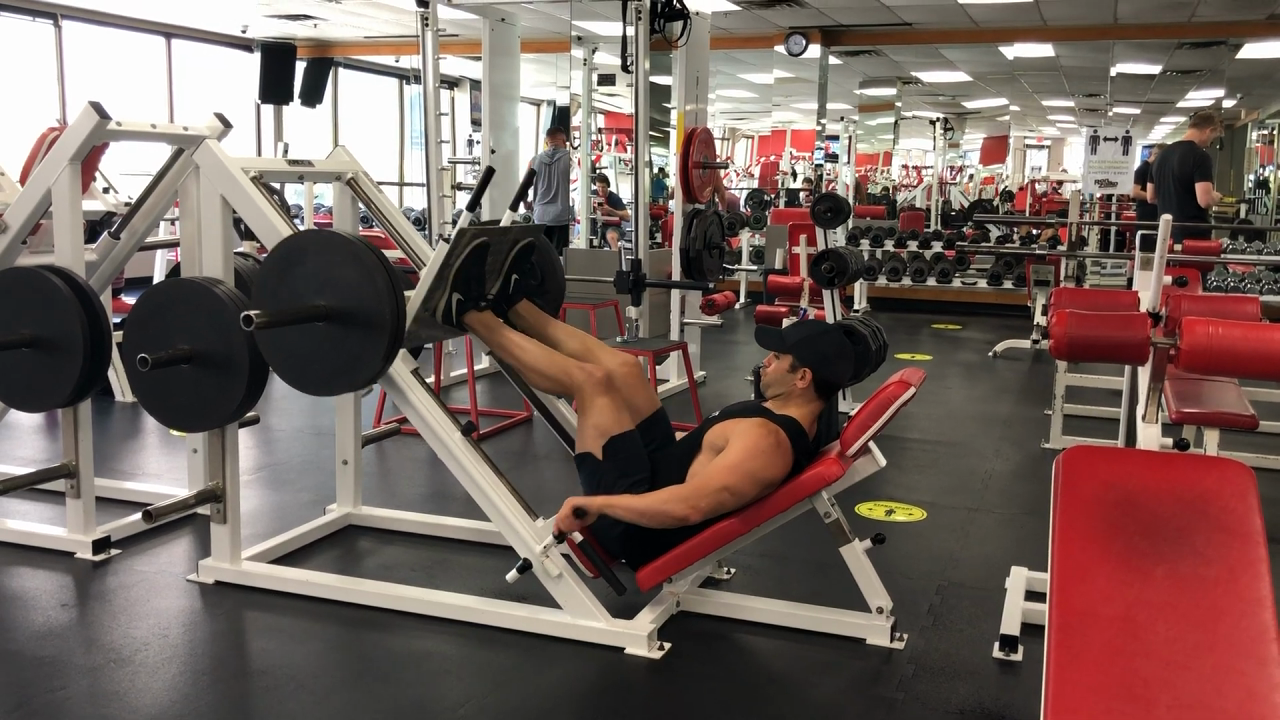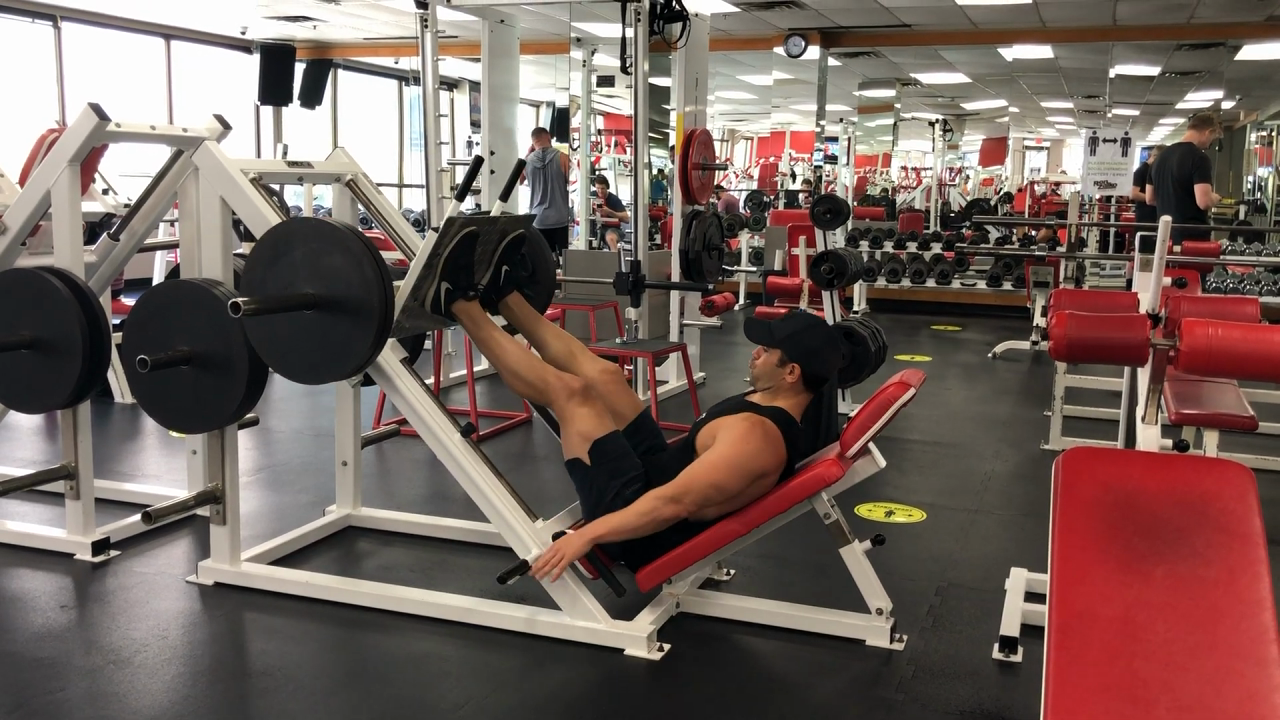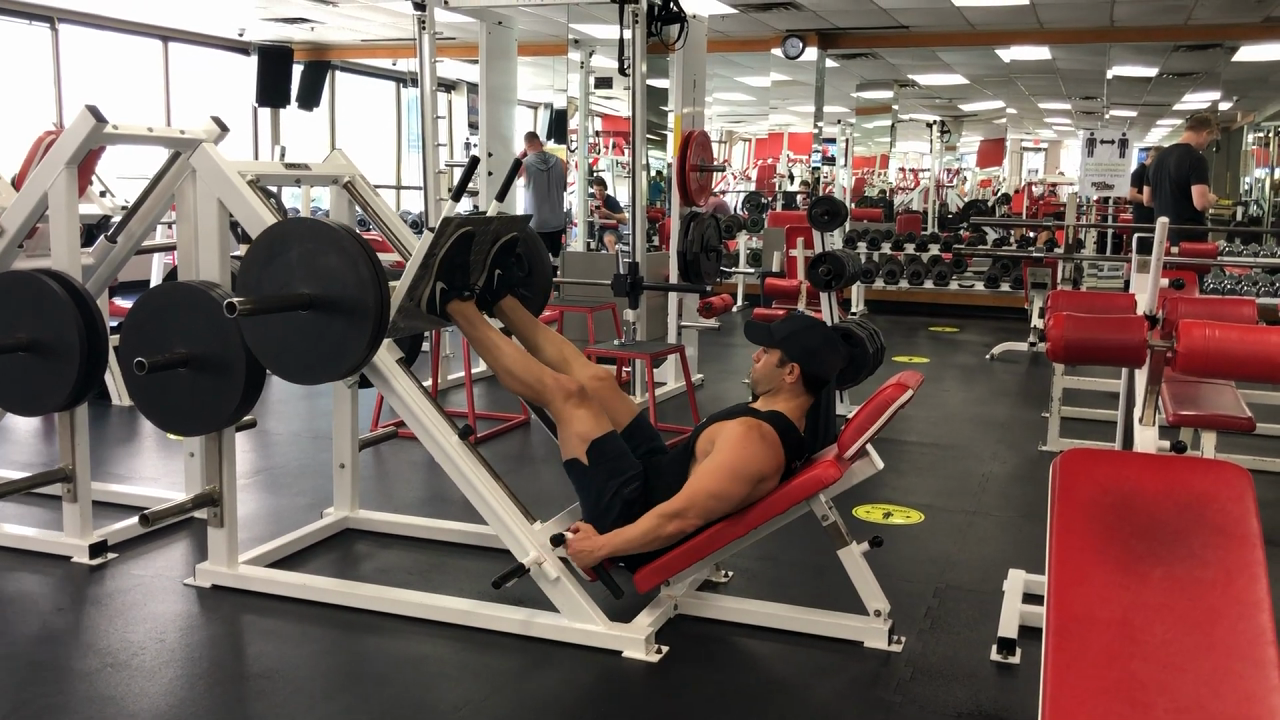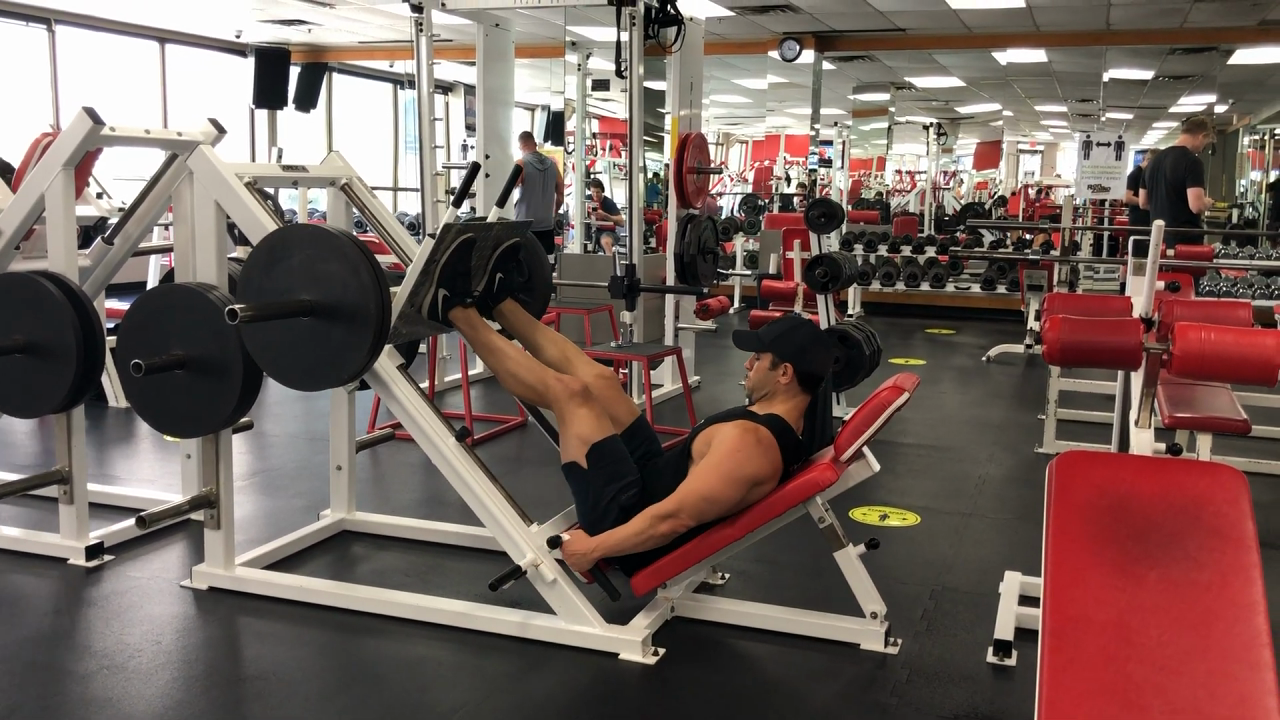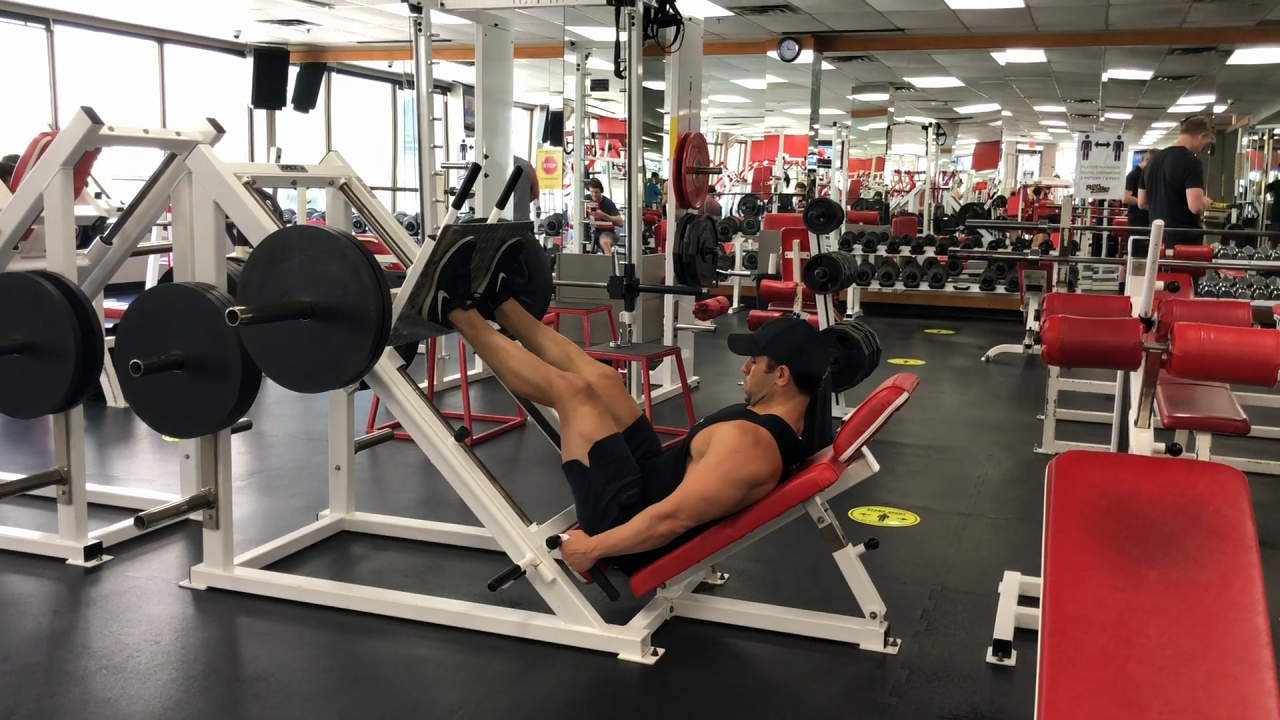
dt=0.4s
person 1, frame 1
left shoulder: (766, 441)
right shoulder: (792, 424)
left elbow: (687, 508)
left wrist: (595, 503)
left hip: (637, 531)
left knee: (593, 379)
right knee: (622, 368)
left ankle: (471, 312)
right ankle: (512, 304)
person 1, frame 2
left shoulder: (756, 434)
right shoulder: (783, 416)
left elbow: (674, 502)
left wrist: (584, 537)
left hip: (644, 534)
left knee: (570, 390)
right knee: (602, 376)
left ankle: (459, 301)
right ankle: (501, 294)
person 1, frame 3
left shoulder: (754, 438)
right shoulder: (787, 424)
left elbow: (682, 518)
left wrist: (601, 547)
left hip: (632, 512)
right hip: (656, 474)
left knee: (567, 392)
right knee: (595, 380)
left ankle: (456, 303)
right ankle: (496, 296)
person 1, frame 4
left shoulder: (750, 442)
right shoulder: (785, 427)
left elbow: (675, 518)
left wrist: (594, 548)
left hip: (627, 514)
right hip: (652, 477)
left knee: (570, 391)
right knee: (599, 381)
left ankle: (456, 308)
right ankle: (495, 300)
person 1, frame 5
left shoulder: (750, 443)
right shoulder: (786, 428)
left elbow: (674, 520)
left wrist: (594, 547)
left hip: (626, 515)
left knee: (573, 389)
right knee: (601, 380)
left ankle: (457, 310)
right ankle: (497, 302)
